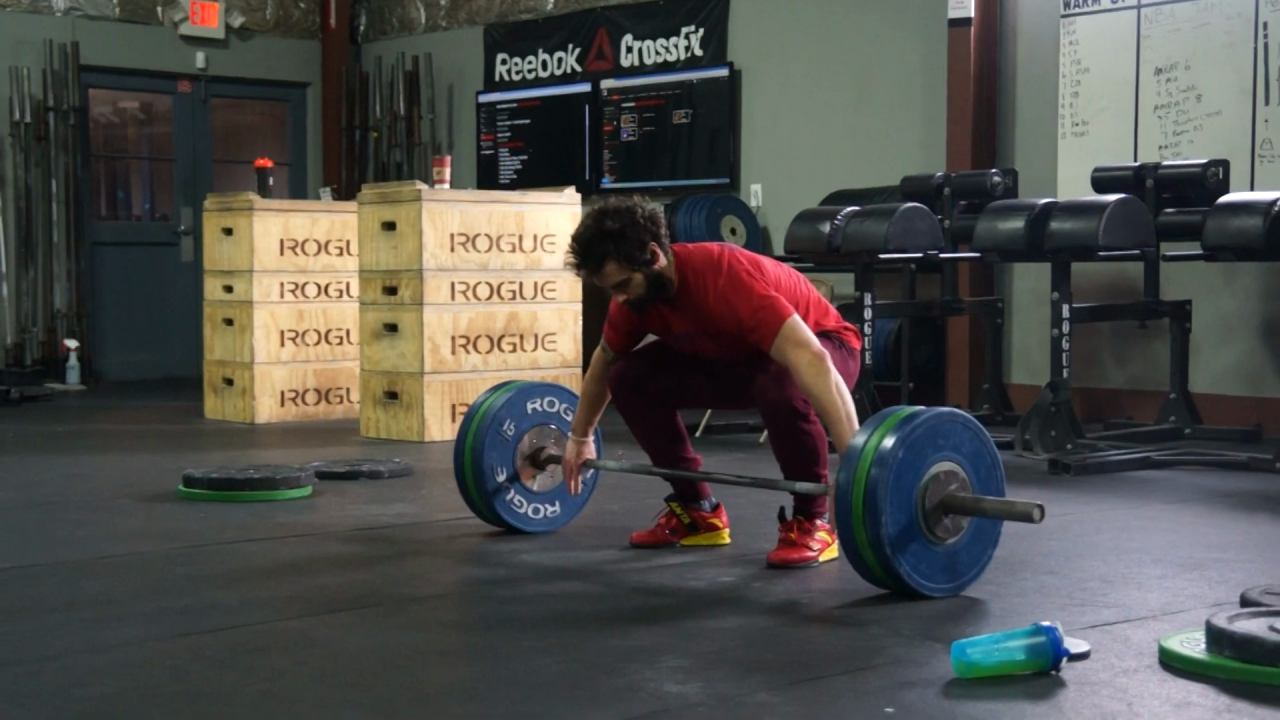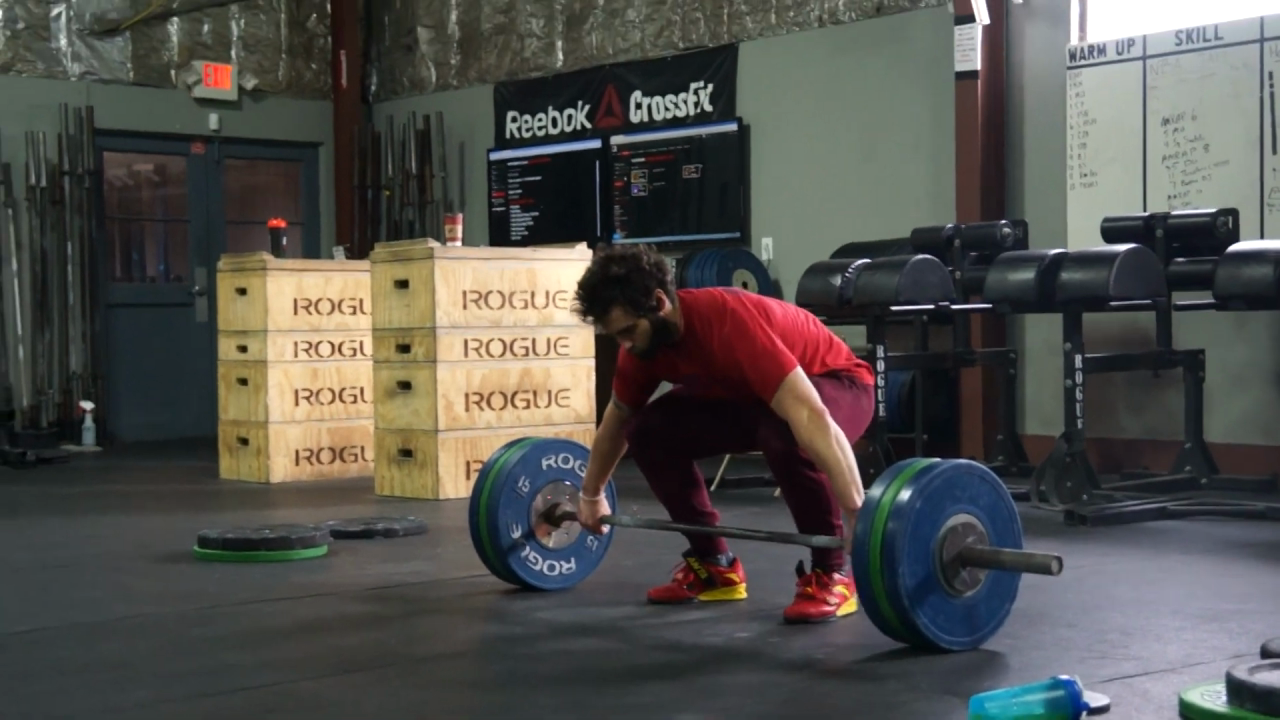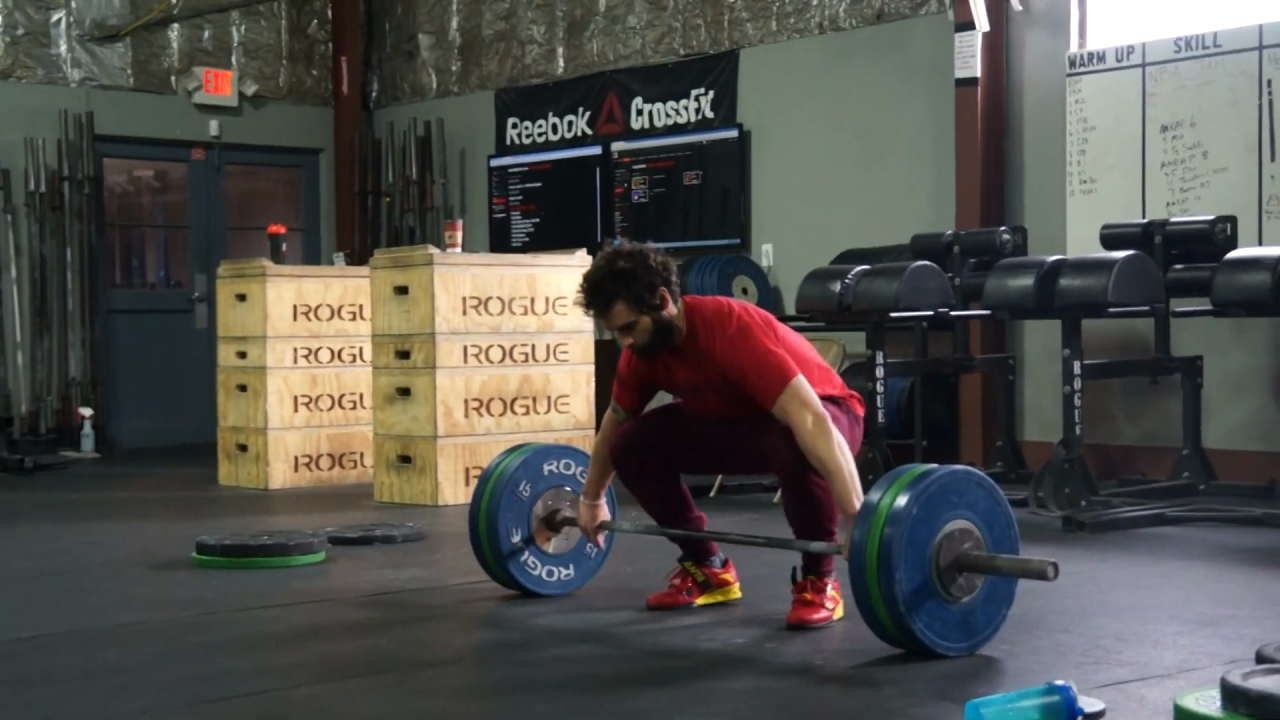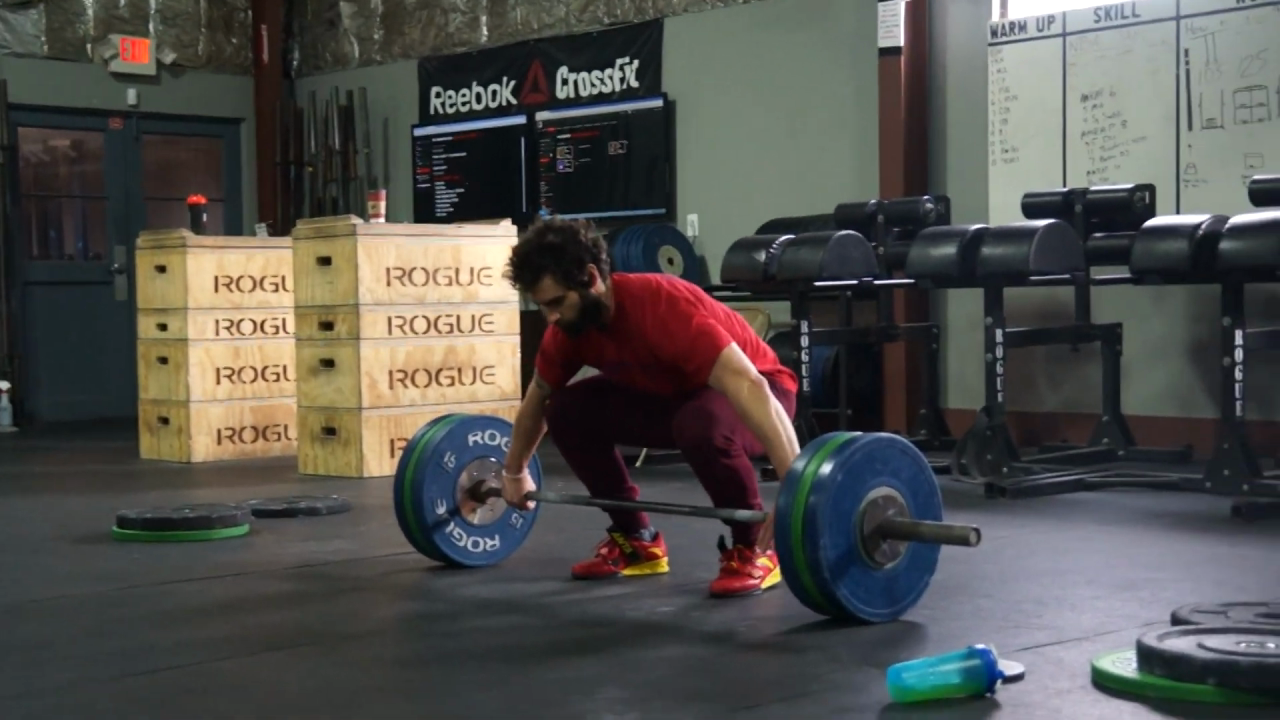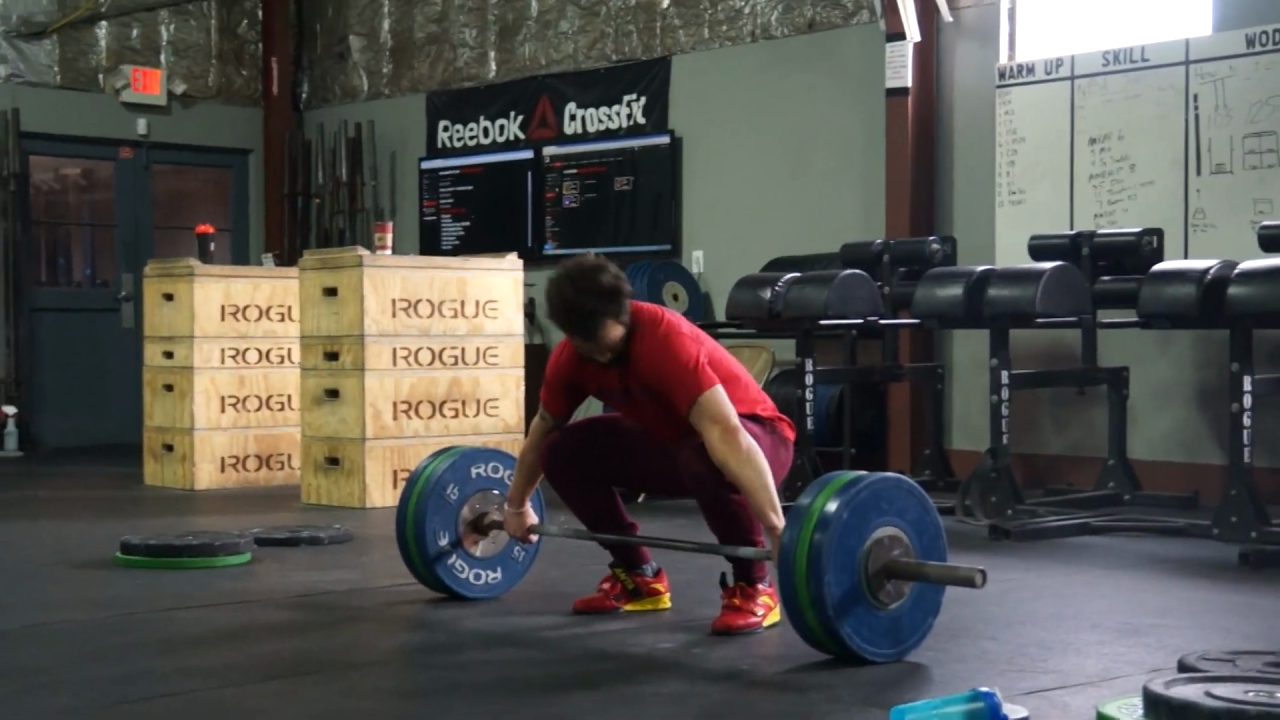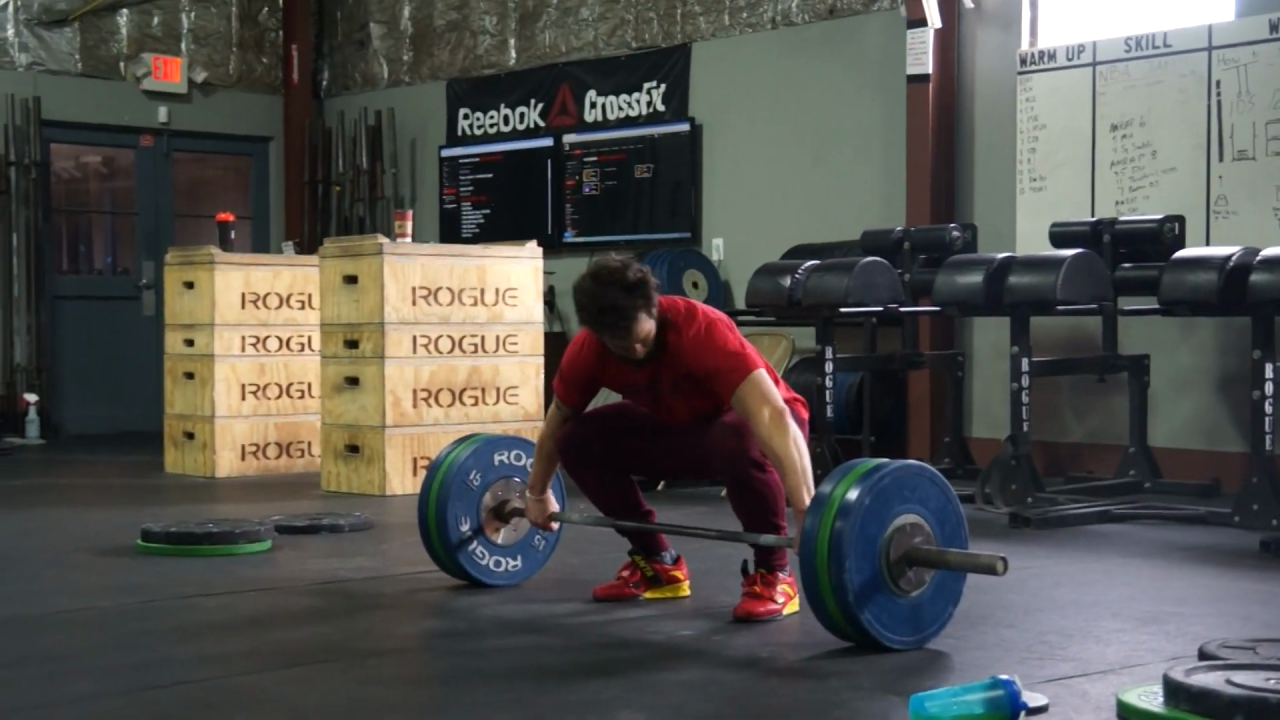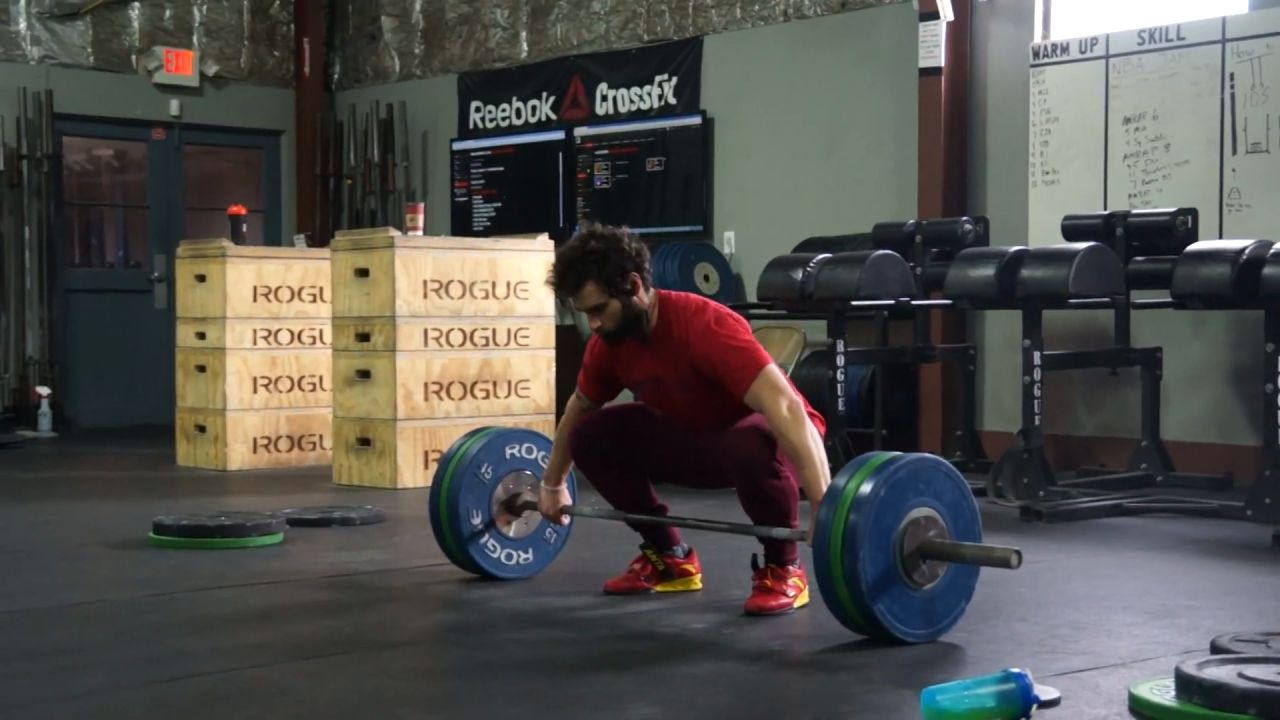
dt=0.5s
person 1, frame 1
left shoulder: (723, 278)
right shoulder: (634, 292)
left elbow: (811, 362)
right elbow: (604, 362)
right wrist: (580, 438)
left hip: (822, 344)
left knee: (781, 392)
right knee: (629, 377)
left ankle: (812, 522)
right ankle: (697, 509)
person 1, frame 2
left shoulder: (728, 324)
right shoulder: (643, 340)
left elbow: (808, 415)
right elbow: (617, 418)
left wrist: (859, 515)
right wrist: (591, 495)
left hip: (836, 384)
left knee: (786, 440)
right knee: (646, 431)
left ankle: (832, 574)
right ankle: (714, 563)
person 1, frame 3
left shoulder: (733, 331)
right shoulder: (641, 349)
left elbow: (811, 421)
right elbow: (615, 421)
left wrist: (859, 521)
right wrist: (591, 500)
left hip: (823, 411)
left knee: (794, 448)
right knee: (630, 446)
left ankle: (820, 581)
right ankle: (707, 567)
person 1, frame 4
left shoulder: (660, 307)
right shoulder: (569, 327)
left elbow: (748, 386)
right elbow: (537, 397)
right wrist: (514, 472)
left hip: (751, 396)
left knee: (700, 429)
right knee: (564, 411)
left ankle: (751, 550)
right ankle: (636, 539)
person 1, frame 5
left shoulder: (662, 337)
right shoulder: (570, 356)
left elbow: (724, 435)
right elbow: (544, 427)
left wrist: (780, 532)
right wrist: (517, 506)
left hip: (754, 435)
right hip: (669, 440)
left knee: (706, 463)
right knee: (562, 452)
left ankle: (753, 587)
right ankle: (638, 574)
person 1, frame 6
left shoulder: (700, 330)
right shoulder: (588, 351)
left elbow: (773, 416)
right elbow: (559, 417)
left wrist: (808, 514)
right wrist: (537, 494)
left hip: (757, 424)
left knee: (738, 444)
right knee: (578, 441)
left ankle: (773, 575)
right ankle: (658, 563)
person 1, frame 7
left shoulder: (705, 326)
right shoulder: (608, 344)
left elbow: (785, 409)
right elbow: (579, 408)
right wrist: (552, 485)
left hip: (773, 434)
right hip: (697, 437)
left knee: (750, 449)
right knee: (590, 437)
left ankle: (783, 568)
right ankle: (669, 556)
